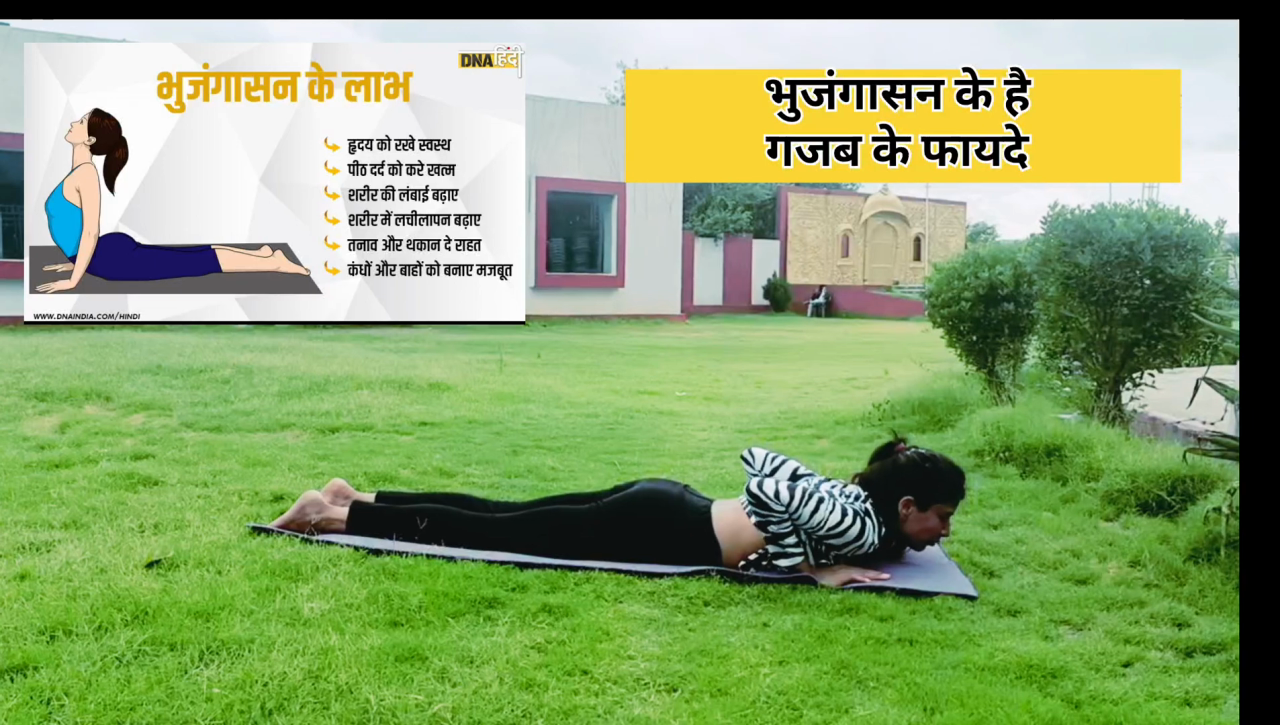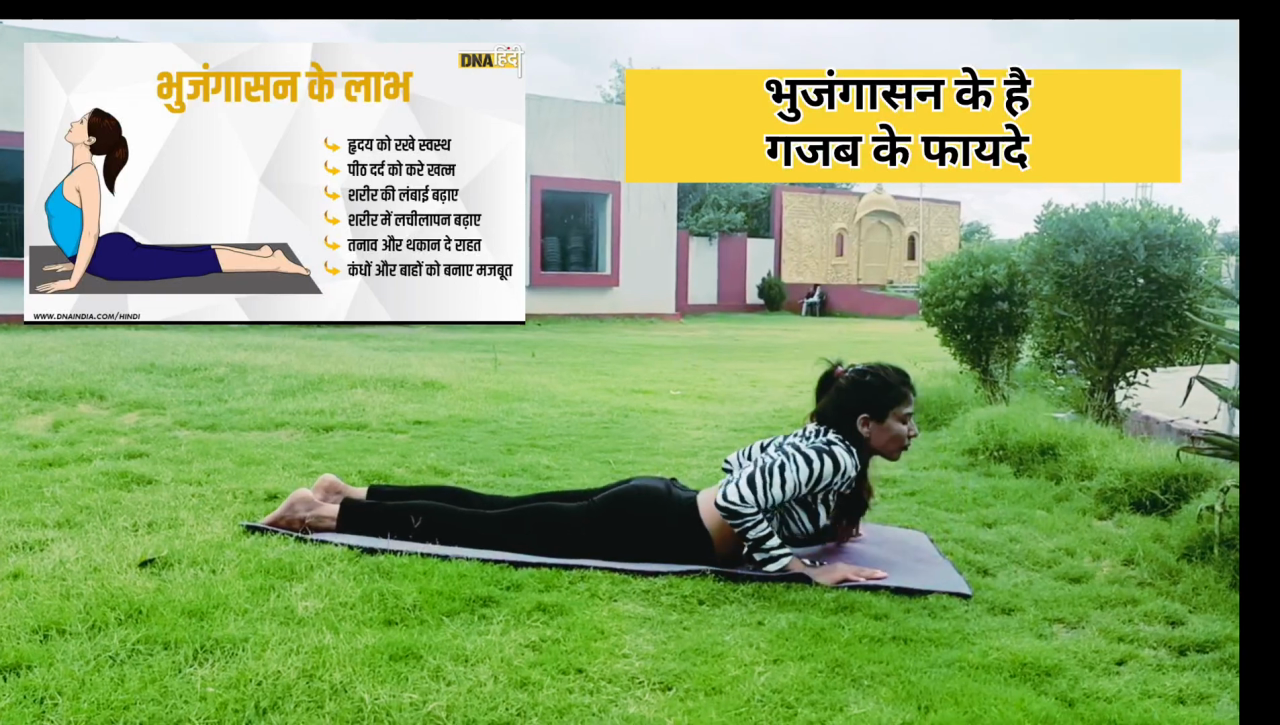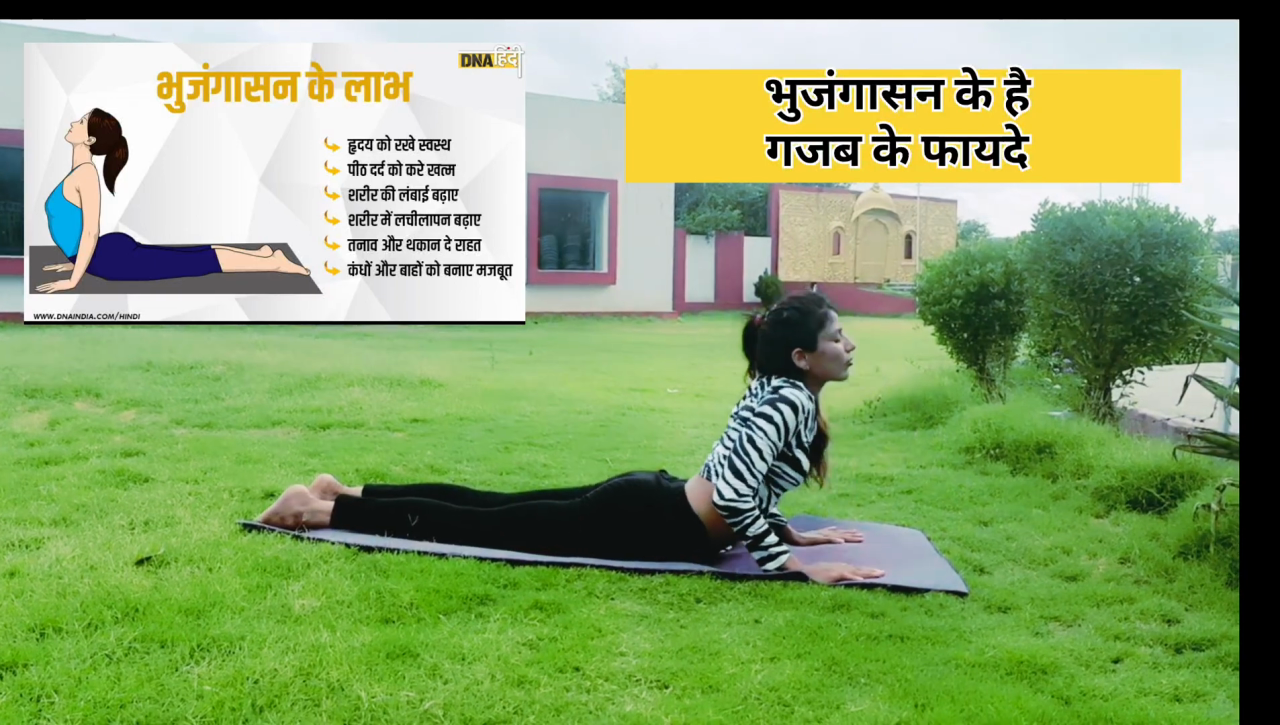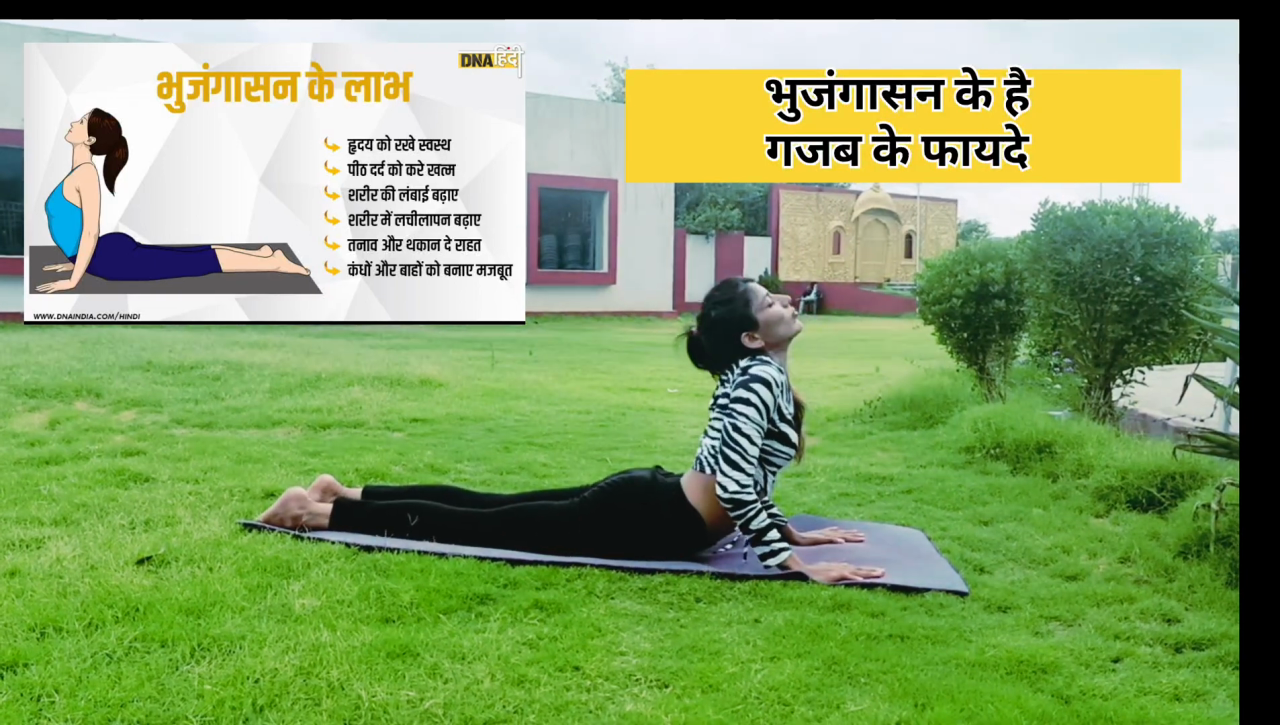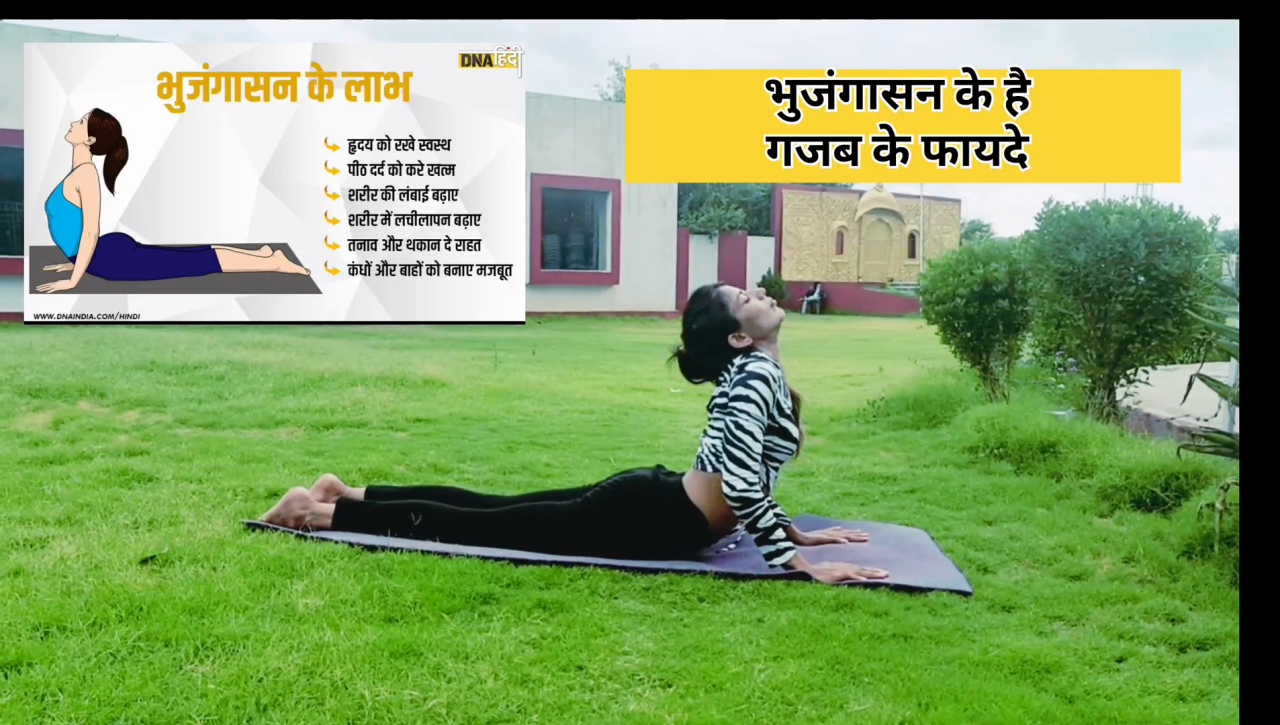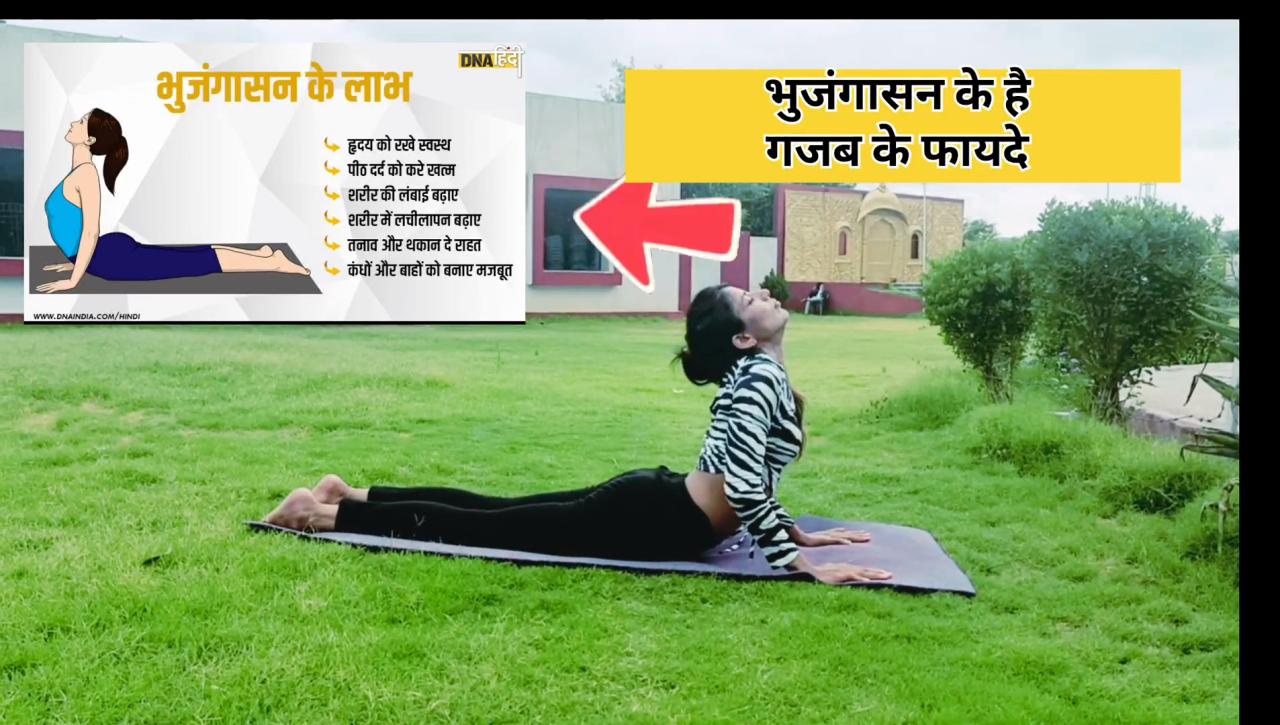
dt=0.4s
person 1, frame 1
left shoulder: (850, 498)
right shoulder: (862, 527)
left elbow: (758, 456)
right elbow: (768, 492)
right wrist: (810, 568)
left hip: (665, 509)
right hip: (662, 532)
left knee: (500, 515)
right knee: (490, 532)
left ankle: (354, 497)
right ankle: (334, 515)
person 1, frame 2
left shoulder: (820, 439)
right shoulder: (838, 460)
right elbow: (736, 500)
left wrist: (815, 530)
right wrist: (798, 566)
left hip: (654, 507)
right hip: (653, 530)
left knee: (492, 513)
right knee: (480, 529)
left ankle: (343, 493)
right ankle: (323, 514)
person 1, frame 3
left shoulder: (779, 390)
right shoulder: (791, 401)
right elbow: (732, 498)
left wrist: (790, 531)
right wrist: (796, 565)
left hip: (648, 502)
right hip: (644, 525)
left knee: (487, 509)
right knee: (469, 526)
left ankle: (343, 492)
right ankle: (317, 510)
person 1, frame 4
left shoulder: (755, 374)
right shoulder: (761, 379)
left elbow: (743, 477)
right elbow: (735, 489)
left wrist: (790, 532)
right wrist: (796, 564)
left hip: (644, 500)
right hip: (645, 523)
left knee: (488, 509)
right knee: (474, 525)
left ankle: (343, 493)
right ankle: (317, 513)
person 1, frame 5
left shoulder: (752, 372)
right shoulder: (757, 376)
left elbow: (746, 471)
right elbow: (742, 485)
left wrist: (793, 530)
right wrist: (800, 563)
left hip: (648, 498)
right hip: (648, 519)
left knee: (489, 509)
right knee: (477, 525)
left ankle: (346, 493)
right ankle: (321, 512)
person 1, frame 6
left shoulder: (755, 374)
right shoulder: (760, 377)
left elbow: (749, 474)
right elbow: (744, 486)
left wrist: (796, 532)
right wrist: (802, 564)
left hip: (650, 499)
right hip: (651, 521)
left knee: (495, 510)
right knee: (480, 527)
left ankle: (350, 494)
right ankle: (325, 514)
person 2, frame 1
left shoulder: (85, 173)
right shoulder: (79, 171)
left elbow: (91, 232)
left wrist: (73, 280)
right wrist: (76, 261)
left hip: (114, 258)
right hip: (109, 253)
left knee: (198, 261)
left ankle: (272, 263)
person 2, frame 2
left shoulder: (86, 173)
right shoulder: (79, 171)
left elbow: (91, 232)
left wrist: (74, 279)
right wrist: (76, 261)
left hip: (113, 258)
right hip: (109, 253)
left knee: (198, 262)
left ankle: (272, 263)
person 2, frame 3
left shoulder: (86, 173)
right shoulder: (79, 171)
left elbow: (91, 232)
left wrist: (74, 280)
right wrist: (76, 261)
left hip: (114, 258)
right hip: (109, 253)
left knee: (198, 261)
left ankle: (272, 263)
person 2, frame 4
left shoulder: (85, 173)
right shoulder: (79, 171)
left elbow: (91, 232)
left wrist: (74, 279)
right wrist: (76, 261)
left hip: (114, 258)
right hip: (109, 253)
left knee: (197, 262)
left ankle: (272, 263)
person 2, frame 5
left shoulder: (86, 173)
right shoulder: (79, 171)
left elbow: (90, 231)
left wrist: (74, 280)
right wrist: (76, 261)
left hip: (114, 258)
right hip: (109, 253)
left knee: (198, 261)
left ankle: (272, 263)
person 2, frame 6
left shoulder: (85, 173)
right shoulder: (79, 171)
left elbow: (91, 232)
left wrist: (74, 279)
right wrist: (76, 261)
left hip: (114, 258)
right hip: (109, 253)
left knee: (197, 262)
left ankle: (272, 263)
